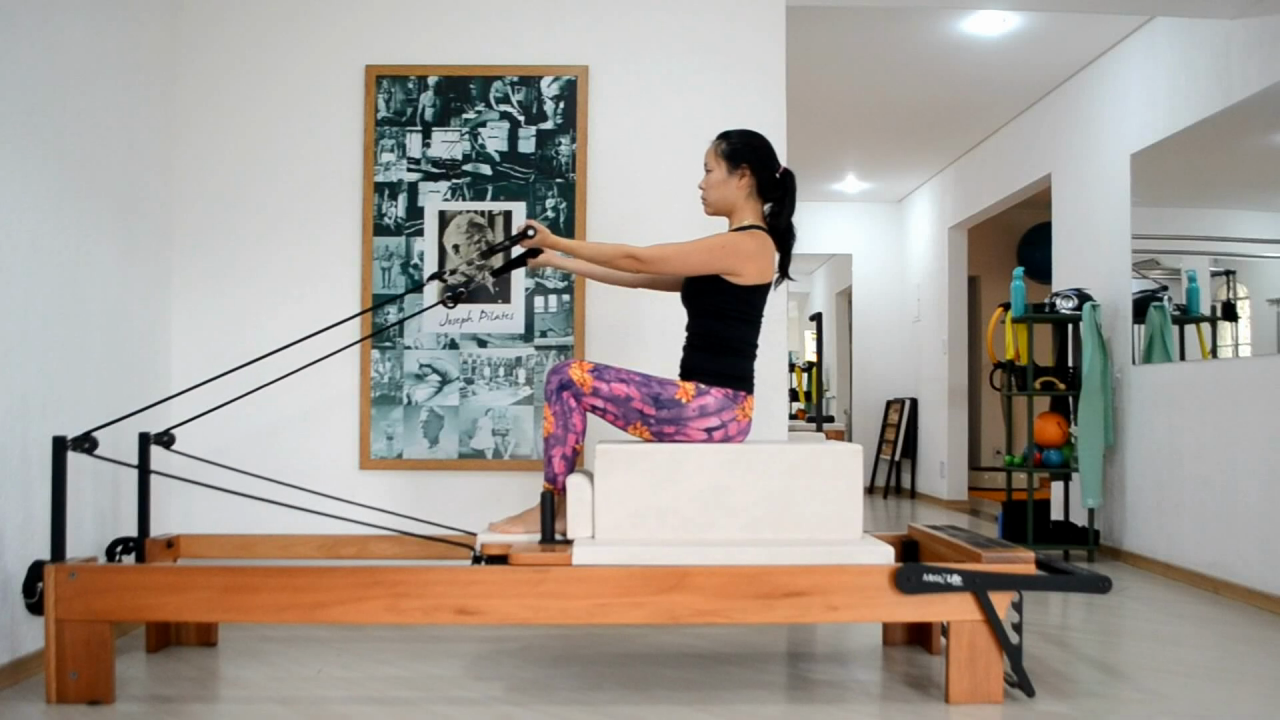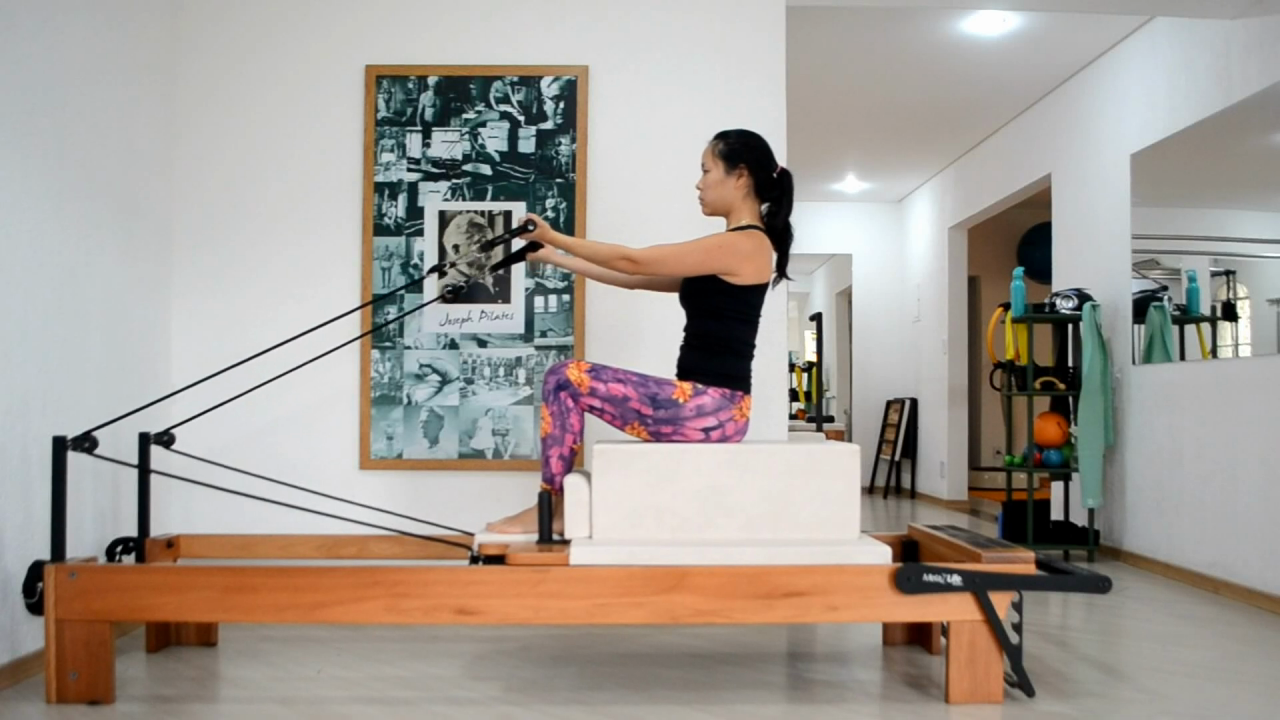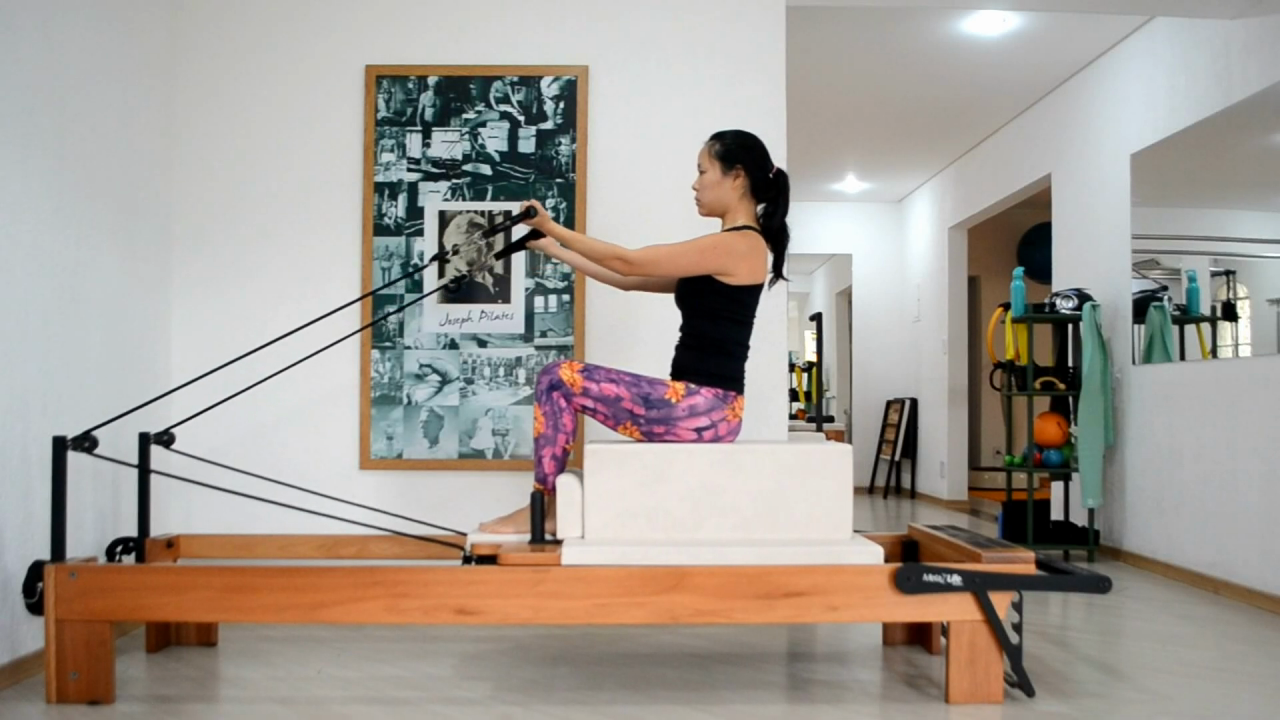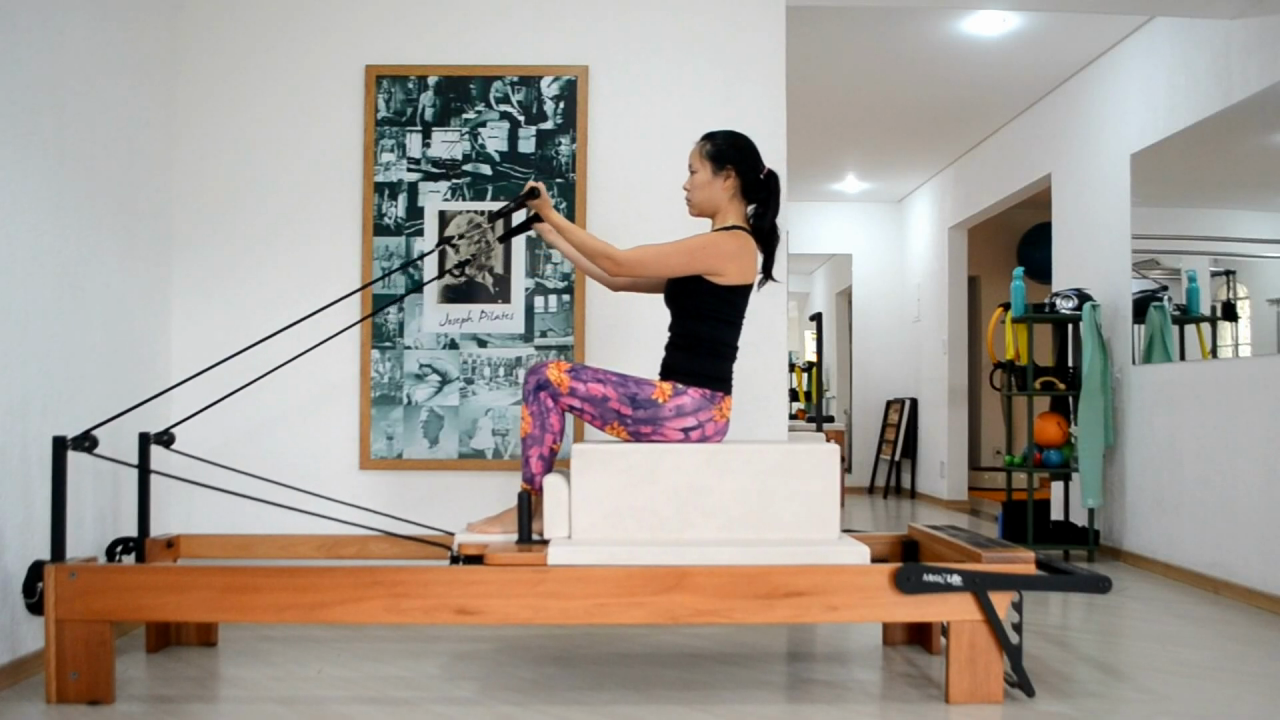
dt=0.4s
person 1, frame 1
left shoulder: (748, 245)
right shoulder: (730, 250)
left elbow: (636, 260)
right elbow: (635, 277)
left wrist: (556, 241)
right wrist: (555, 260)
left hip: (715, 409)
right hip: (707, 405)
left knee: (569, 378)
right knee: (571, 381)
left ankle: (554, 509)
right ankle: (558, 508)
person 1, frame 2
left shoulder: (744, 245)
right shoulder: (724, 253)
left elbow: (633, 261)
right elbow: (633, 278)
left wrist: (555, 237)
right wrist: (554, 257)
left hip: (713, 408)
right hip: (704, 405)
left knee: (566, 378)
right knee: (570, 381)
left ankle: (552, 509)
right ankle: (557, 507)
person 1, frame 3
left shoulder: (739, 245)
right shoulder: (722, 253)
left elbow: (629, 262)
right elbow: (628, 279)
left wrist: (554, 227)
right wrist: (554, 249)
left hip: (705, 408)
right hip: (698, 405)
left knee: (559, 379)
right knee: (564, 382)
left ankle: (544, 509)
right ankle: (549, 508)
person 1, frame 4
left shoulder: (729, 245)
right shoulder: (711, 253)
left elbow: (618, 262)
right elbow: (617, 279)
left wrist: (552, 215)
right wrist: (553, 236)
left hip: (693, 408)
right hip: (687, 405)
left knee: (546, 378)
right knee: (551, 381)
left ankle: (532, 509)
right ankle: (537, 508)
